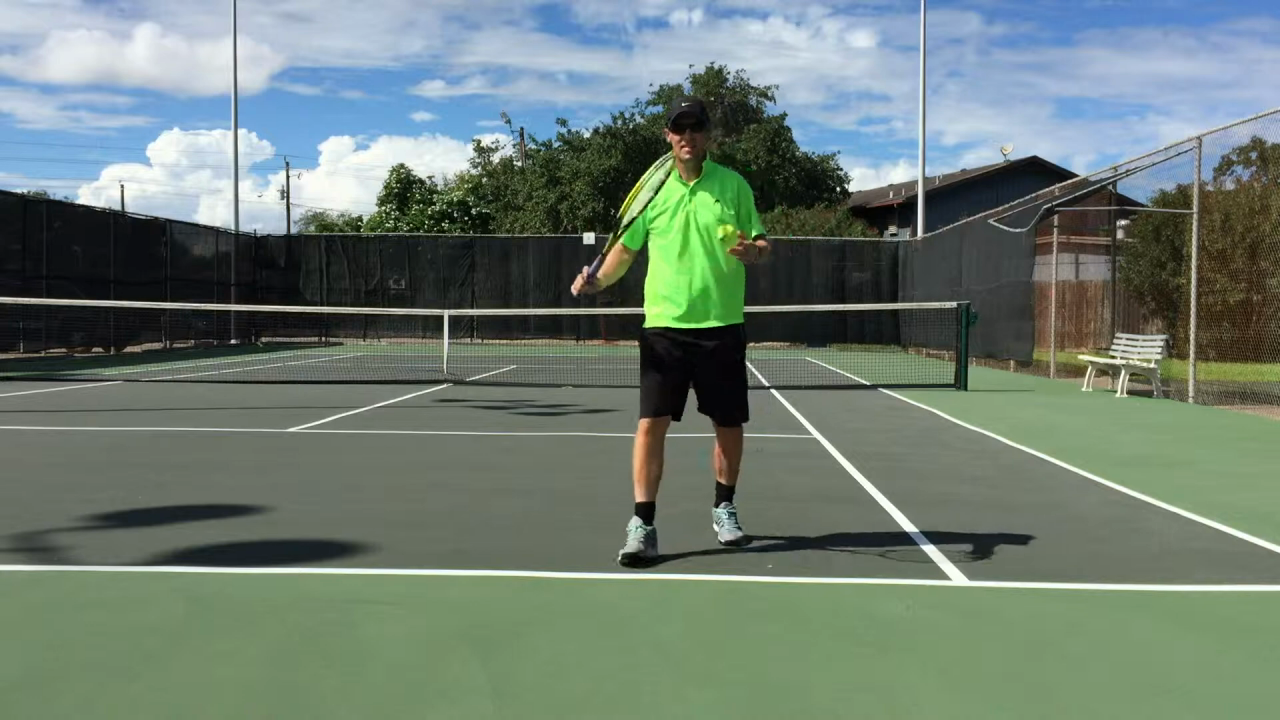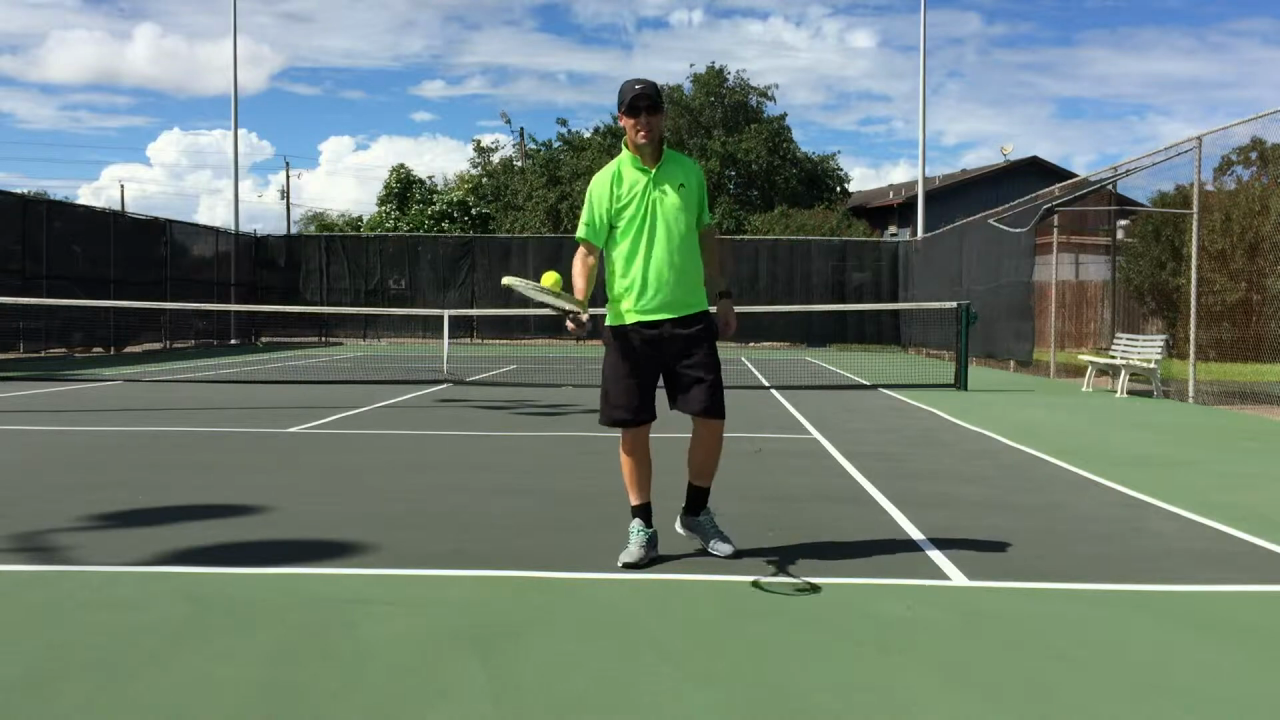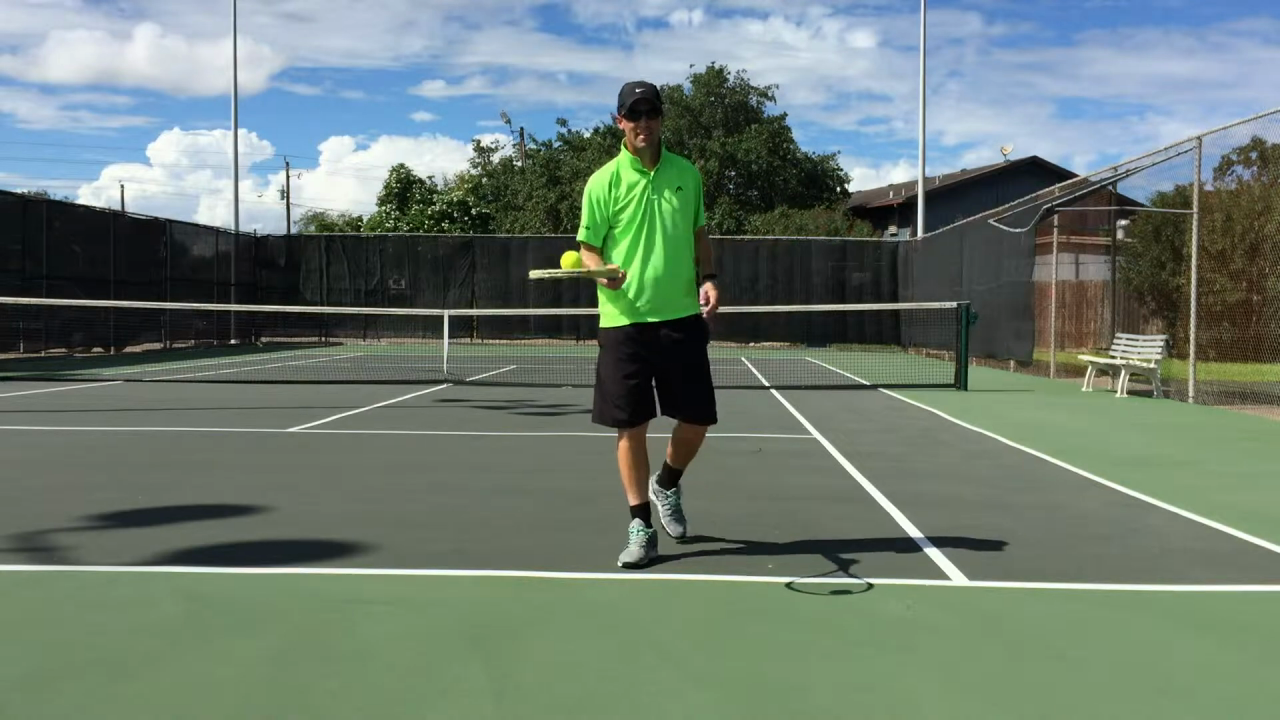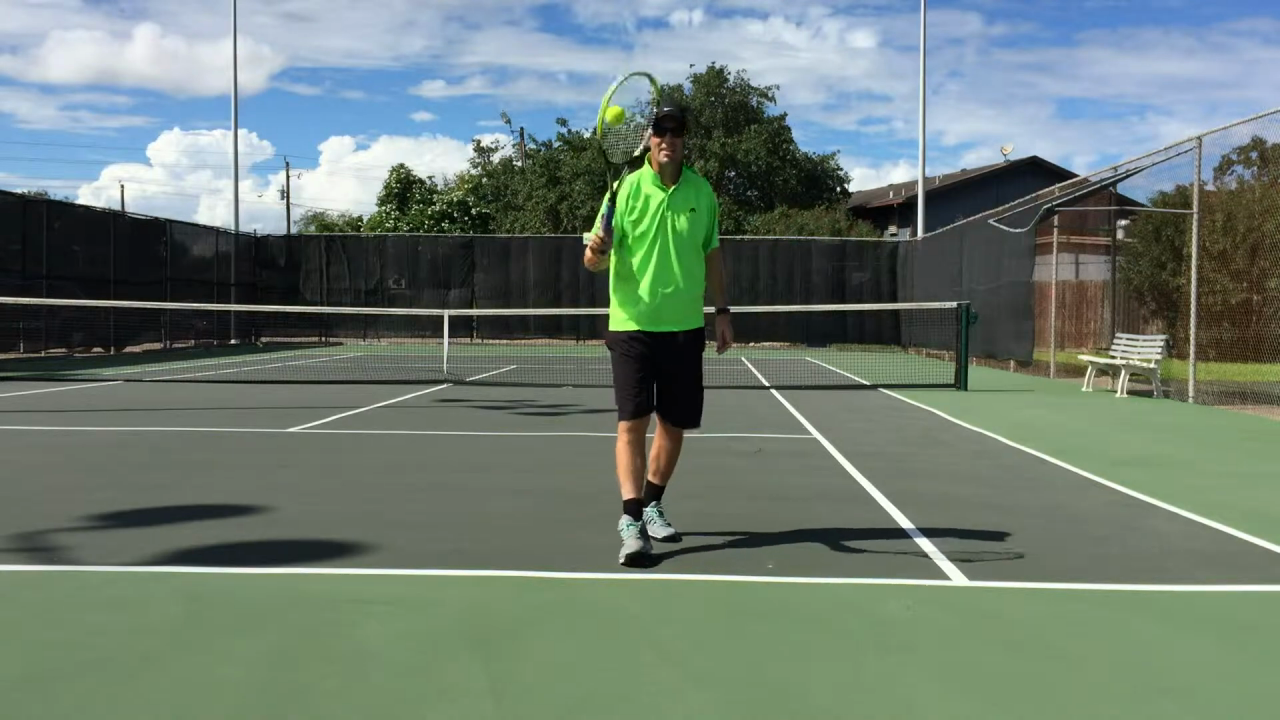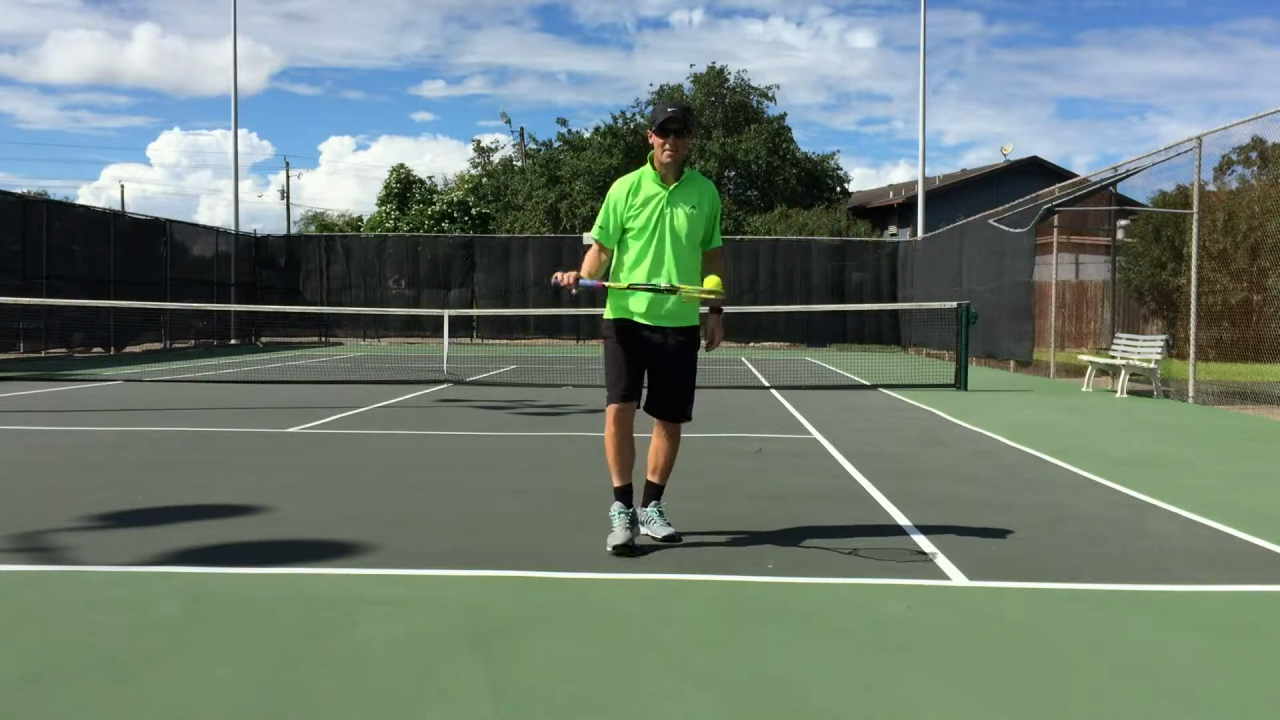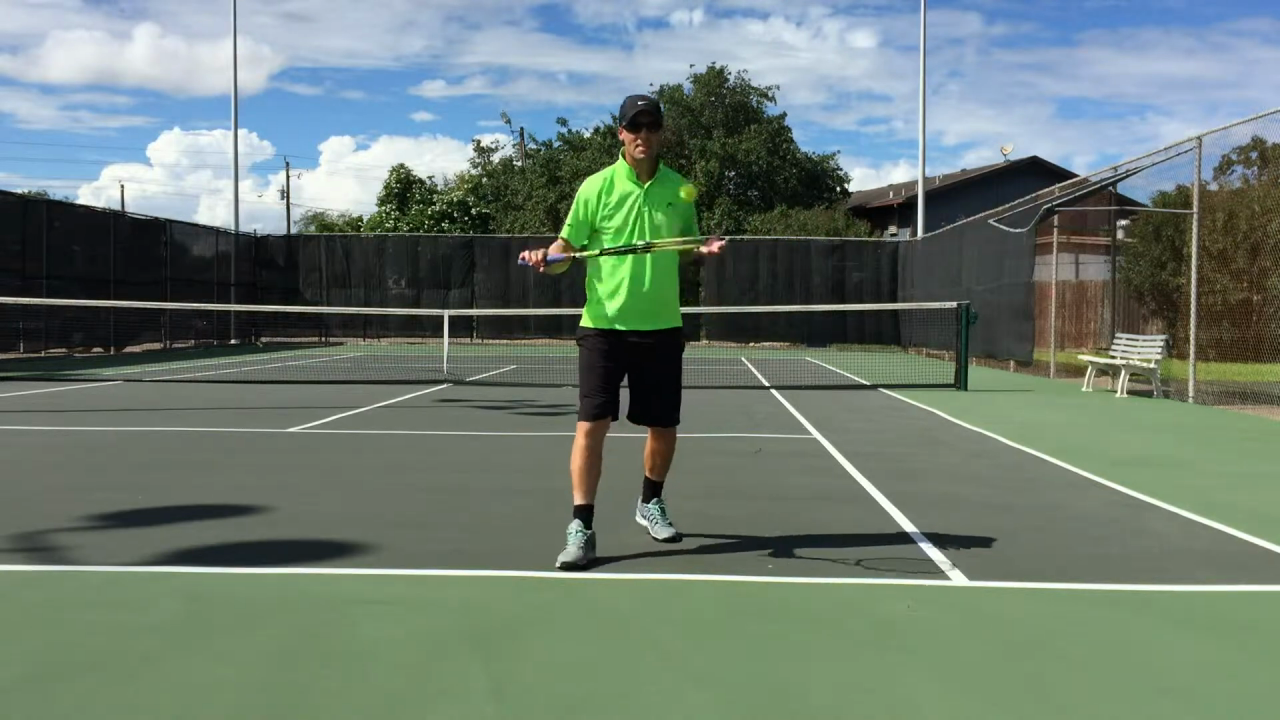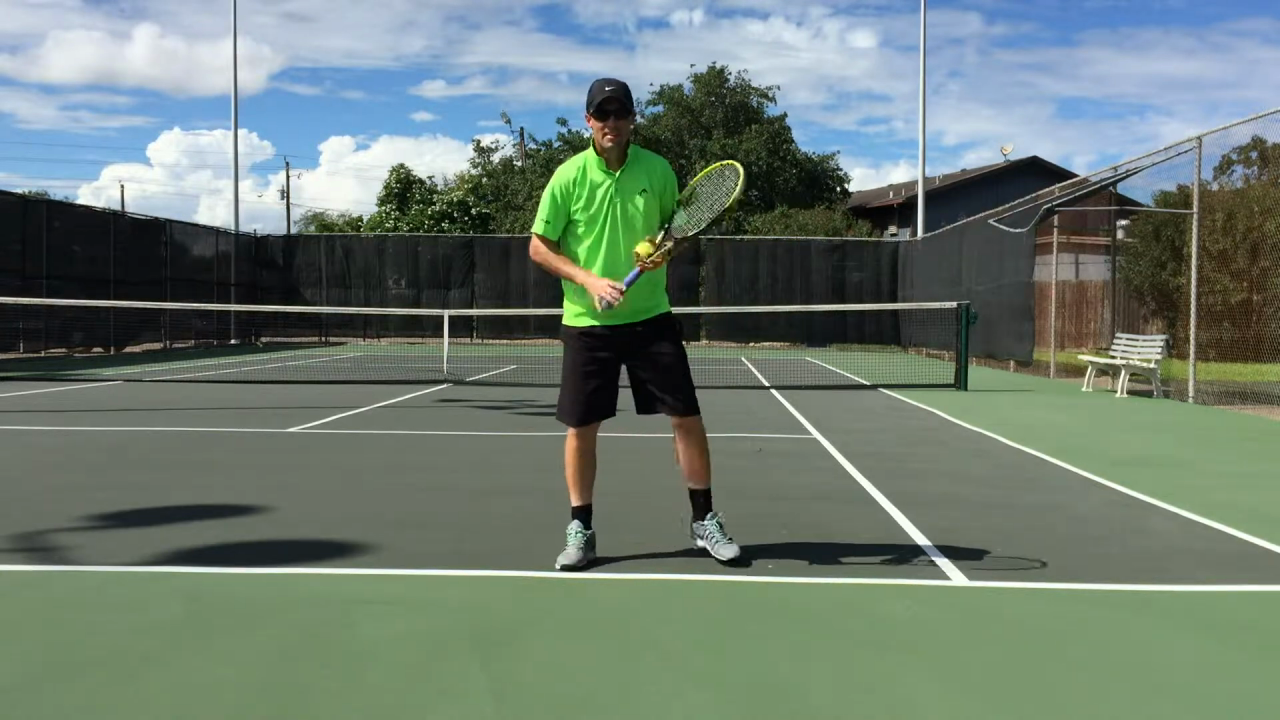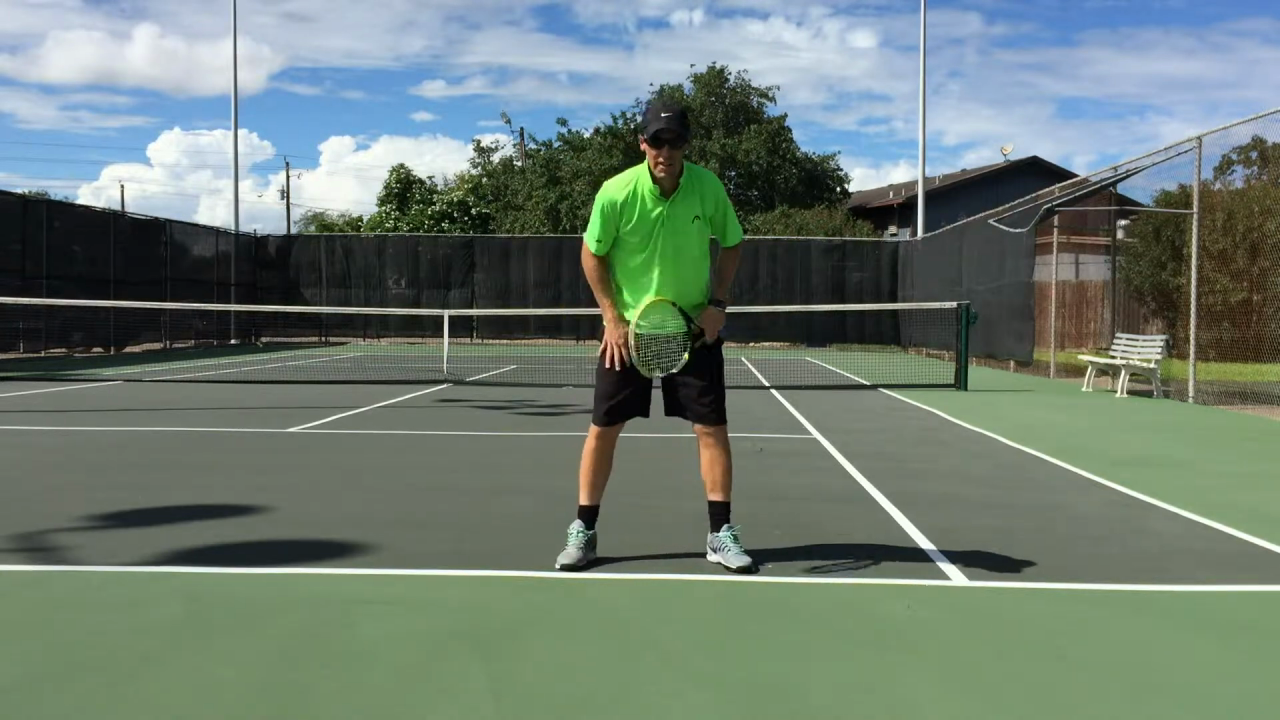
dt=0.5s
person 1, frame 1
left shoulder: (734, 185)
right shoulder: (651, 189)
left elbow: (761, 240)
right elbow: (626, 249)
left wrist: (751, 250)
right wrist: (596, 280)
left hip: (722, 324)
right hip: (664, 325)
left knee: (728, 424)
right knee: (651, 422)
left ankle: (724, 507)
right ankle: (642, 527)
person 1, frame 2
left shoulder: (690, 171)
right shoulder: (606, 180)
right elbow: (587, 250)
left wrist: (722, 294)
right wrist: (581, 300)
left hip: (691, 317)
right hip: (630, 322)
left knee: (710, 417)
right knee: (633, 426)
left ankle: (696, 514)
right ankle: (642, 530)
person 1, frame 3
left shoulder: (686, 173)
right shoulder: (603, 181)
right elbow: (588, 250)
left wrist: (707, 278)
right wrist: (602, 274)
left hip: (682, 318)
right hip: (624, 321)
left knee: (697, 420)
right knee: (631, 426)
left ankle: (665, 485)
right ankle: (641, 528)
person 1, frame 4
left shoulder: (703, 193)
right shoulder: (626, 190)
left elbow: (712, 257)
right elbow: (597, 259)
left wrist: (722, 311)
right wrist: (596, 253)
left hip: (686, 327)
right hip: (632, 326)
left knee: (674, 422)
right knee: (632, 421)
left ankle: (652, 505)
right ankle: (632, 522)
person 1, frame 5
left shoulder: (705, 192)
right shoulder: (625, 189)
left elbow: (712, 255)
right elbow: (600, 249)
left wrist: (714, 309)
right wrist: (581, 276)
left hip: (680, 324)
right hip: (627, 318)
left knee: (670, 420)
right knee: (619, 410)
left ankle: (651, 508)
right ankle: (622, 510)
person 1, frame 6
left shoulder: (678, 186)
right shoulder: (597, 187)
left elbow: (688, 248)
right elbow: (567, 247)
left wrist: (702, 248)
right wrist: (546, 259)
left hip: (662, 327)
right hip: (605, 325)
left knee: (663, 425)
right knee: (592, 424)
left ankle: (649, 504)
right ankle: (581, 530)
person 1, frame 7
left shoulder: (658, 169)
right shoulder: (568, 176)
right elbow: (539, 246)
left wrist: (665, 250)
right wrist: (588, 279)
left hip: (652, 317)
right hip: (589, 322)
left knee: (687, 417)
right knee: (581, 426)
left ankle: (704, 519)
right ankle: (580, 531)
person 1, frame 8
left shoulder: (710, 189)
right shoulder: (616, 193)
left elbow: (731, 246)
right elbow: (593, 255)
left wrist: (718, 302)
right wrist: (613, 318)
left hip: (694, 328)
right hip: (630, 330)
left knee: (711, 427)
right knee: (603, 428)
left ankle: (720, 535)
right ankle: (583, 532)
